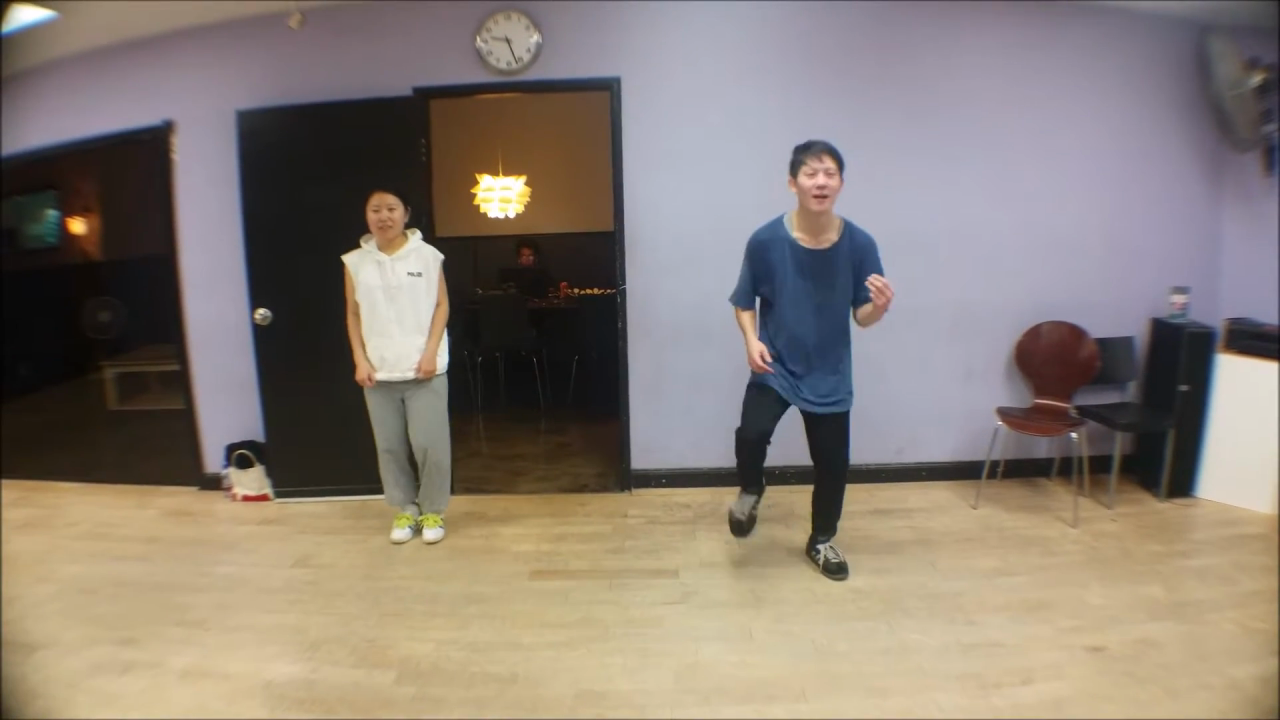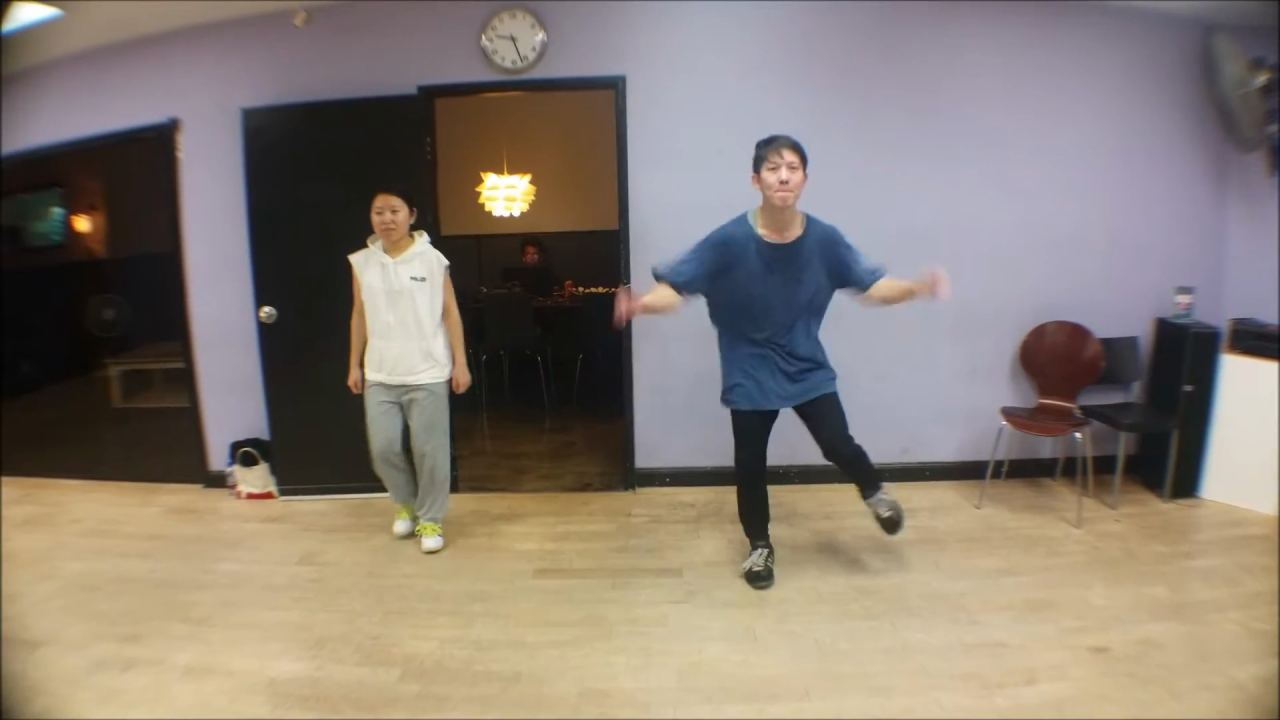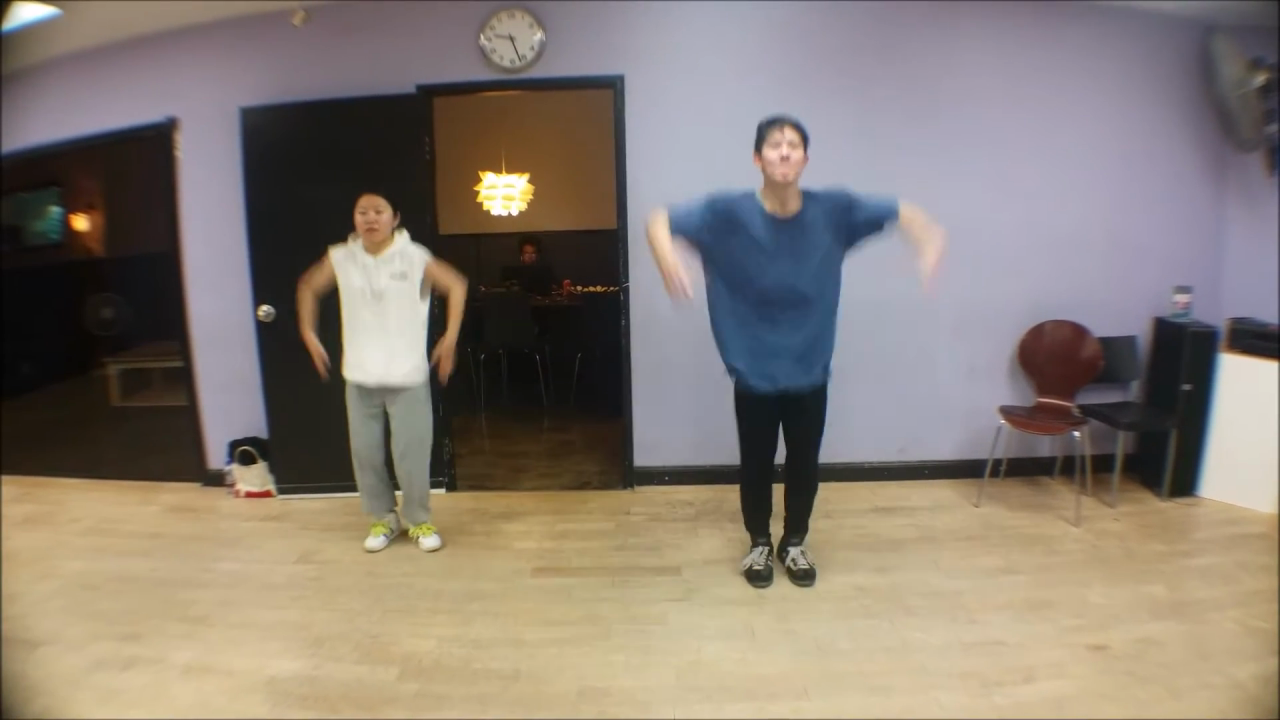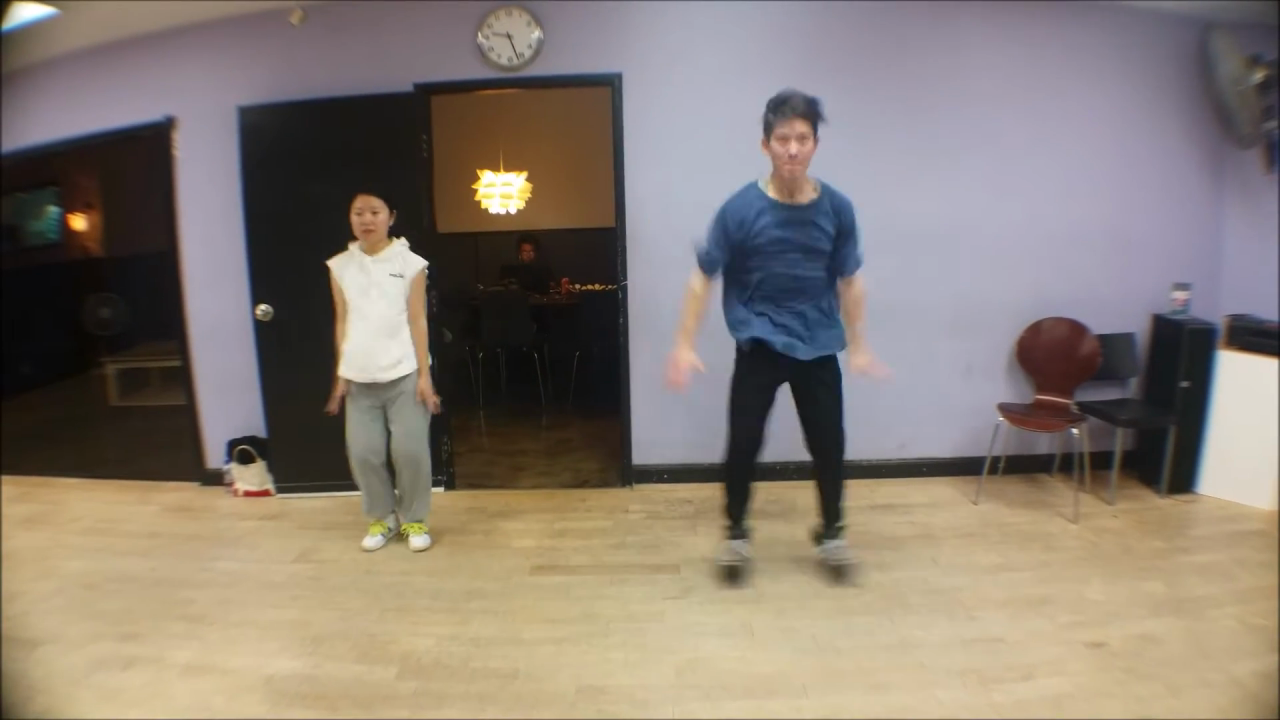
dt=0.5s
person 1, frame 1
left shoulder: (859, 245)
right shoulder: (765, 241)
left elbow: (863, 314)
right elbow: (744, 301)
left wrist: (878, 308)
right wrist: (752, 340)
left hip: (829, 376)
right hip: (776, 367)
left knee: (833, 464)
right knee: (752, 436)
left ankle: (821, 540)
right ankle: (750, 490)
person 1, frame 2
left shoulder: (825, 239)
right shoulder: (729, 240)
left elbow: (870, 288)
right elbow: (673, 287)
left wrist: (913, 289)
right wrist: (643, 304)
left hip: (808, 370)
right hip: (750, 375)
left knee: (840, 447)
right knee: (750, 466)
left ankle: (874, 493)
right ankle: (760, 546)
person 1, frame 3
left shoulder: (832, 209)
right shoulder: (731, 211)
left elbow: (898, 213)
right elbow: (659, 223)
left wrist: (927, 239)
right wrist: (668, 262)
left hip: (809, 366)
right hip: (754, 367)
left knee: (804, 460)
right knee: (756, 461)
left ankle: (794, 542)
right ankle: (759, 542)
person 1, frame 4
left shoulder: (835, 206)
right shoulder: (741, 208)
left elbow: (848, 282)
right elbow: (703, 277)
left wrist: (858, 345)
right wrist: (685, 345)
left hip: (817, 346)
right hip: (760, 343)
left knee: (828, 444)
right knee: (743, 443)
left ankle: (831, 531)
right ankle: (737, 532)
person 2, frame 1
left shoulder: (427, 256)
right shoulder: (355, 262)
left elbow: (442, 306)
right elbow: (353, 315)
left wrist: (431, 352)
right wrist: (359, 359)
left hip: (423, 368)
right hip: (379, 371)
left knee: (429, 442)
right knee: (390, 446)
left ankle: (433, 511)
right ankle: (406, 509)
person 2, frame 2
left shoulder: (431, 259)
right shoulder: (362, 263)
left elbow: (450, 312)
right elbow: (359, 316)
left wrist: (460, 363)
right wrist: (355, 365)
left hip: (428, 373)
right hip: (380, 375)
left knee: (429, 450)
right knee: (383, 449)
left ankle: (431, 520)
right ankle: (405, 505)
person 2, frame 3
left shoulder: (414, 257)
right shoulder: (341, 258)
left elbow: (455, 288)
right elbow: (309, 289)
left wrist: (449, 339)
right wrist: (310, 335)
left hip: (407, 375)
right hip: (361, 376)
left knee: (411, 451)
right knee: (364, 453)
left ankle: (419, 519)
right ankle: (383, 518)
person 2, frame 4
left shoulder: (410, 264)
right shoulder: (341, 267)
left elbow: (418, 321)
right elbow: (343, 324)
left wrist: (424, 376)
right wrist: (341, 377)
left hip: (405, 373)
right hip: (360, 375)
left knee: (409, 450)
right knee: (363, 453)
left ankle: (415, 520)
right ankle: (382, 518)
